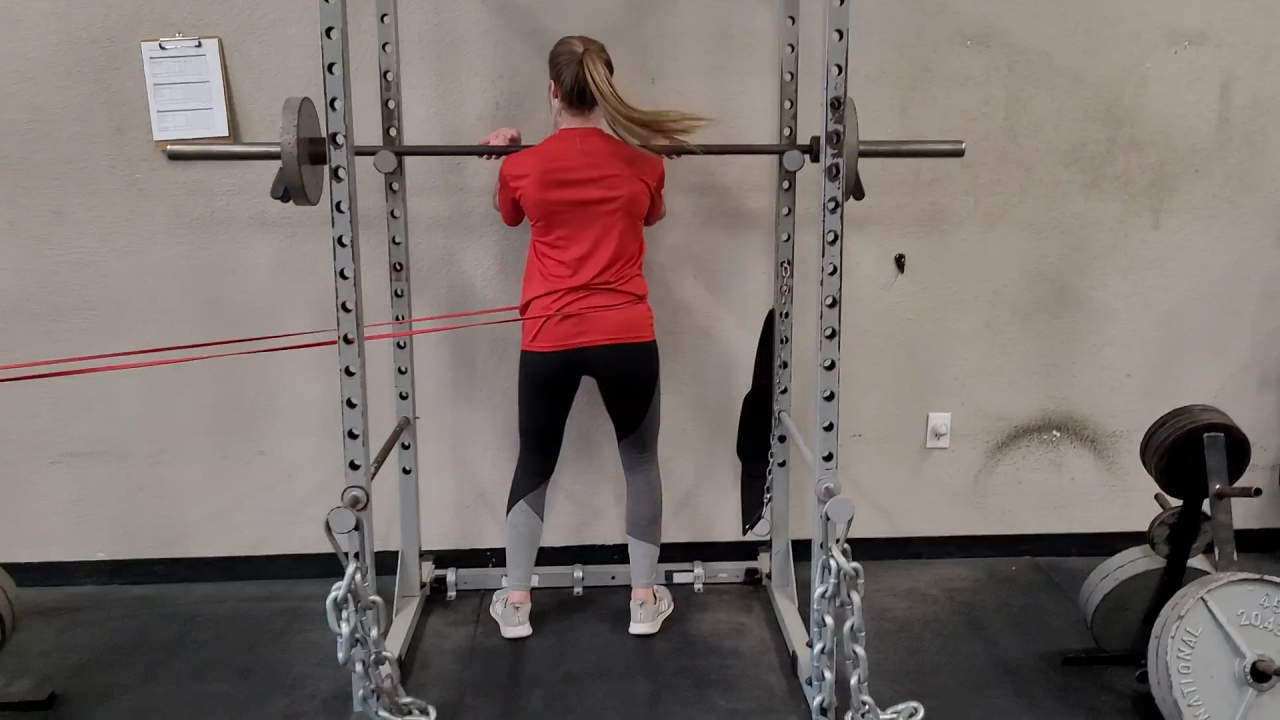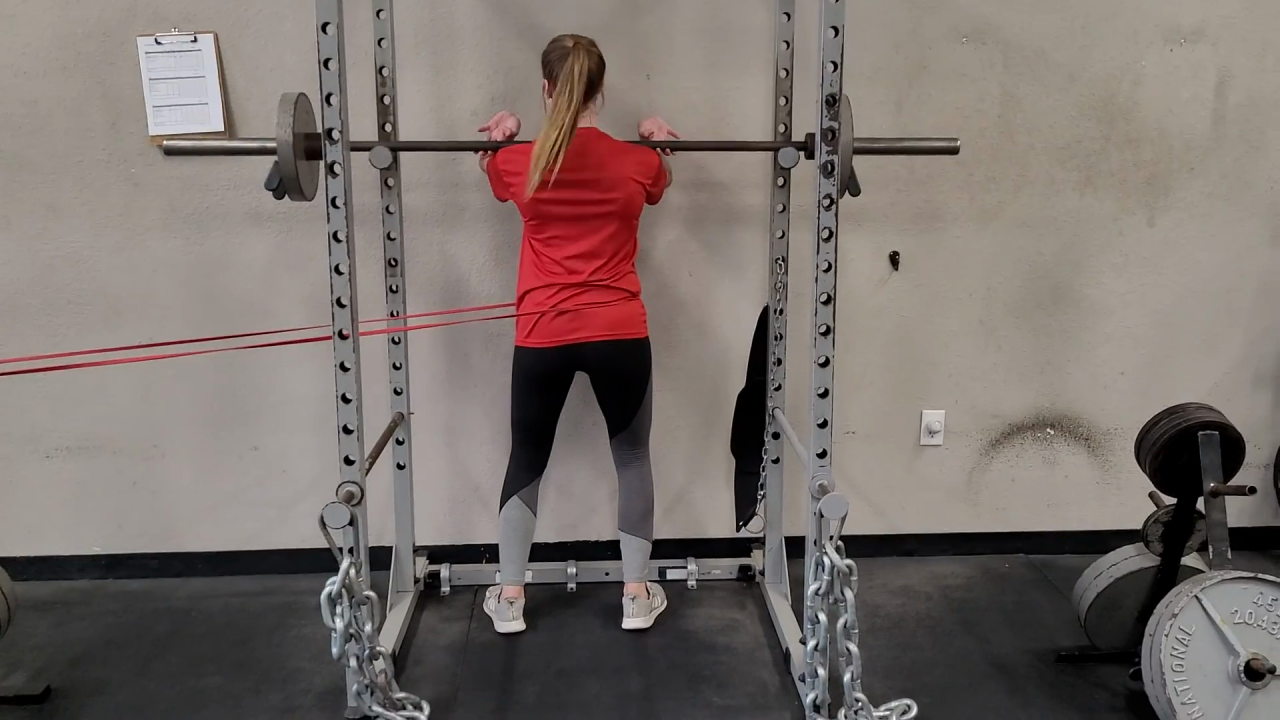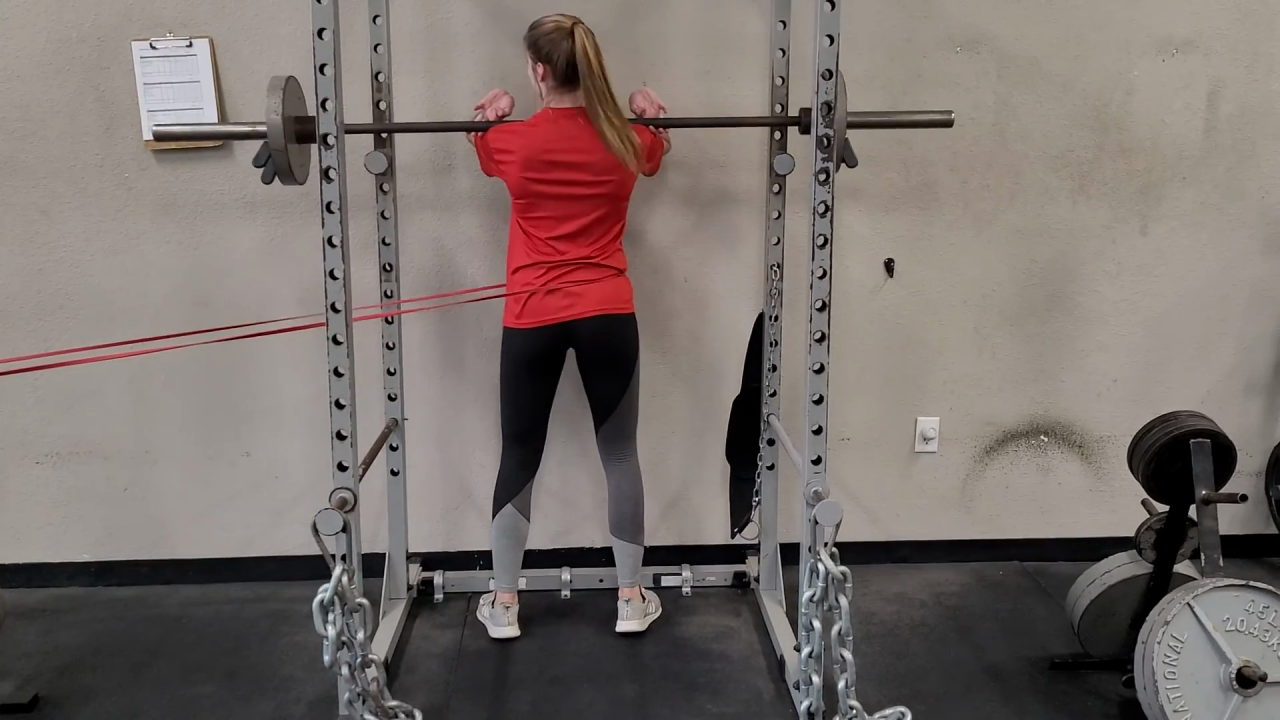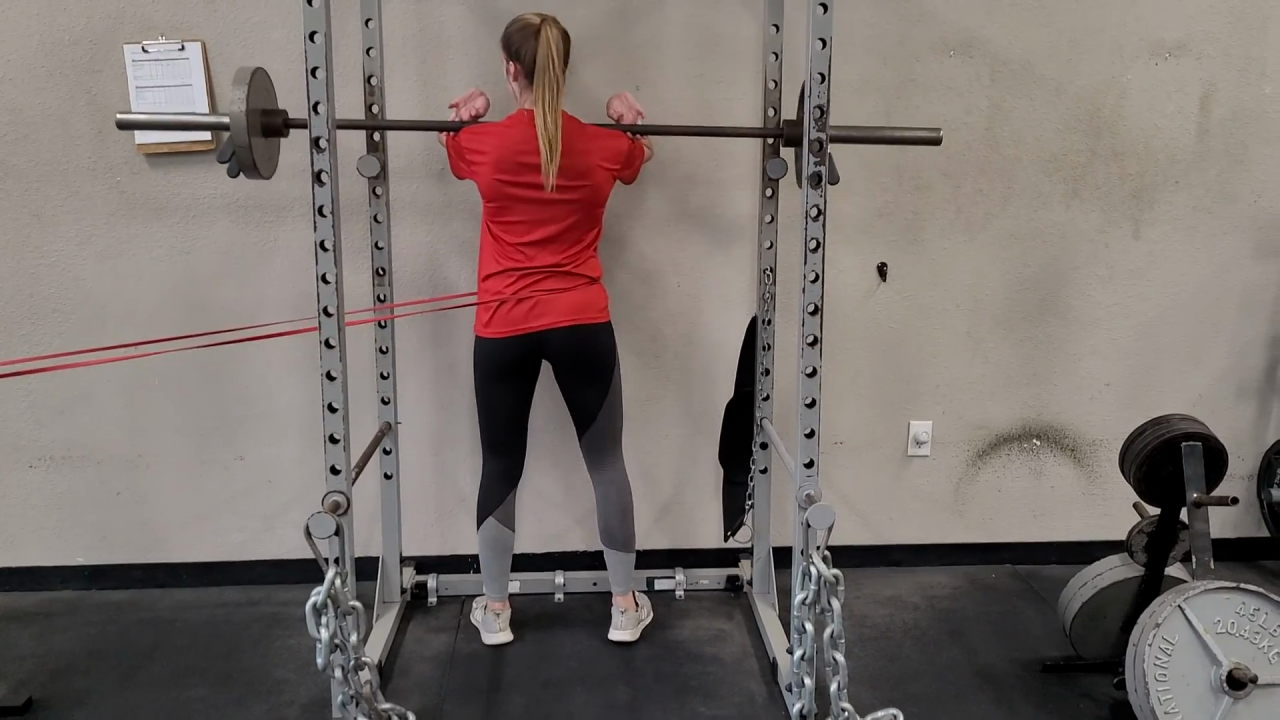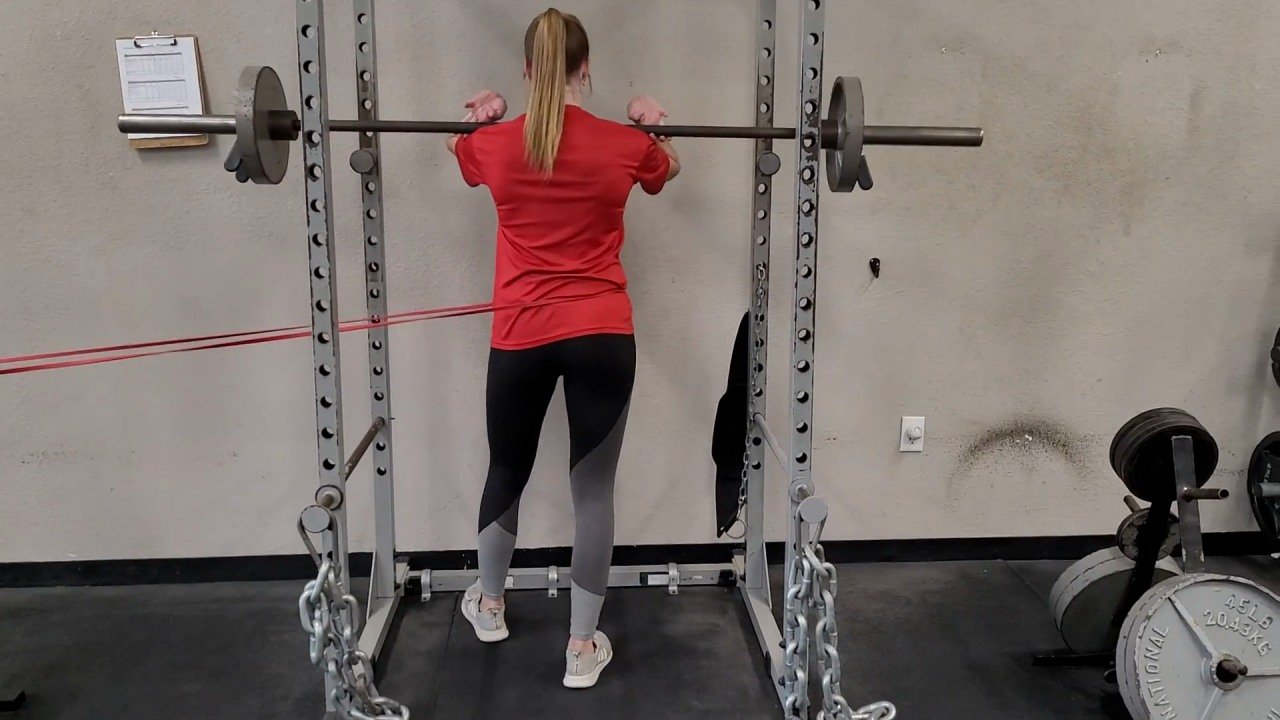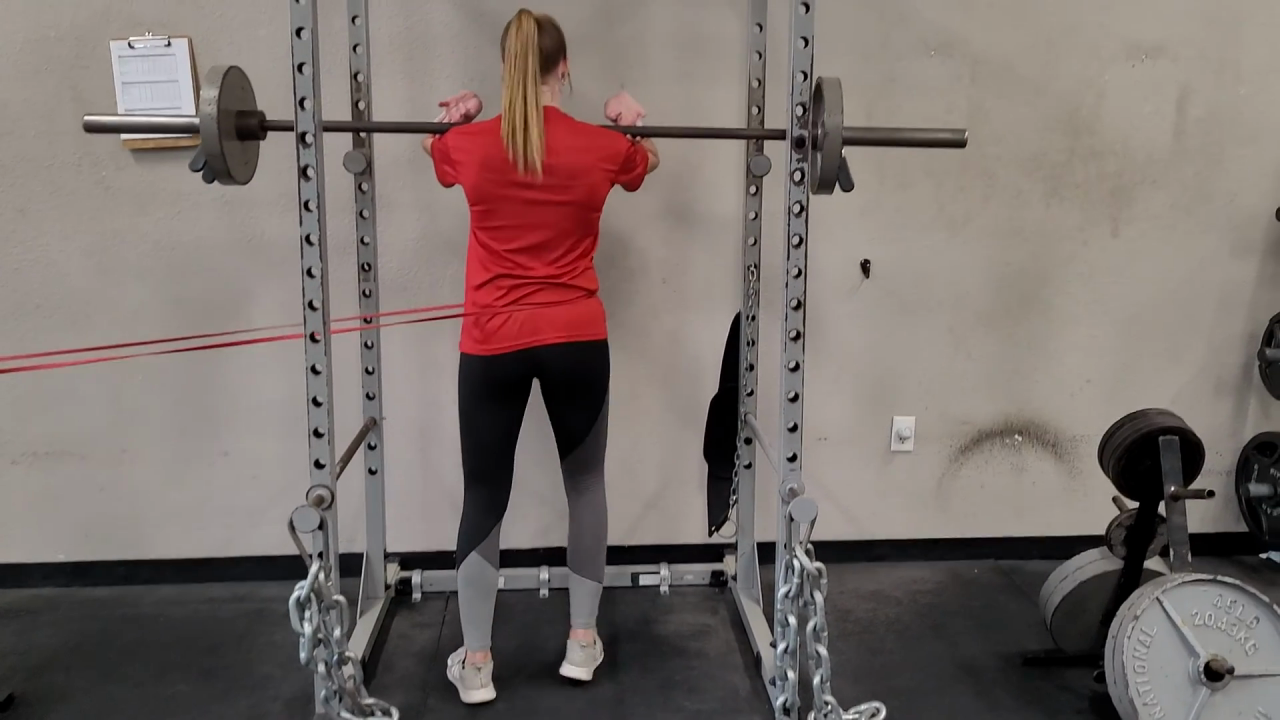
dt=0.5s
person 1, frame 1
left shoulder: (523, 167)
right shoulder: (642, 165)
left hip: (549, 339)
right hip: (626, 337)
left knee: (534, 466)
right knee: (640, 462)
left ankle: (516, 601)
right ankle: (644, 599)
person 1, frame 2
left shoulder: (519, 163)
right shoulder: (637, 163)
left elbow: (494, 174)
right elbow: (659, 184)
left wrist: (501, 140)
right wrist: (656, 144)
left hip: (543, 336)
right hip: (619, 334)
left knee: (526, 460)
right knee: (632, 456)
left ankle: (509, 597)
right ankle: (637, 593)
person 1, frame 3
left shoulder: (512, 141)
right shoulder: (627, 144)
left elbow: (482, 145)
right elbow: (656, 151)
left hip: (533, 319)
right hip: (608, 315)
left knee: (519, 458)
right knee: (619, 452)
left ankle: (503, 603)
right ankle: (631, 598)
person 1, frame 4
left shoulder: (482, 145)
right shoulder: (605, 147)
left elbow: (454, 147)
right elbow: (639, 157)
left hip: (503, 329)
right hip: (582, 325)
left knee: (501, 468)
right knee: (605, 462)
left ankle: (495, 609)
right ankle: (625, 603)
person 1, frame 5
left shoulder: (494, 146)
right shoulder: (625, 146)
left elbow: (465, 153)
right elbow: (666, 168)
left hip: (522, 338)
right hip: (603, 336)
left knee: (506, 473)
right knee: (593, 489)
left ankle: (489, 605)
right ankle: (582, 646)
person 1, frame 6
left shoulder: (469, 145)
right shoulder: (603, 146)
left elbow: (438, 152)
right elbow: (646, 163)
left hip: (492, 345)
right hip: (576, 340)
left knee: (484, 499)
right knee: (583, 485)
left ankle: (475, 662)
right ankle: (583, 640)
